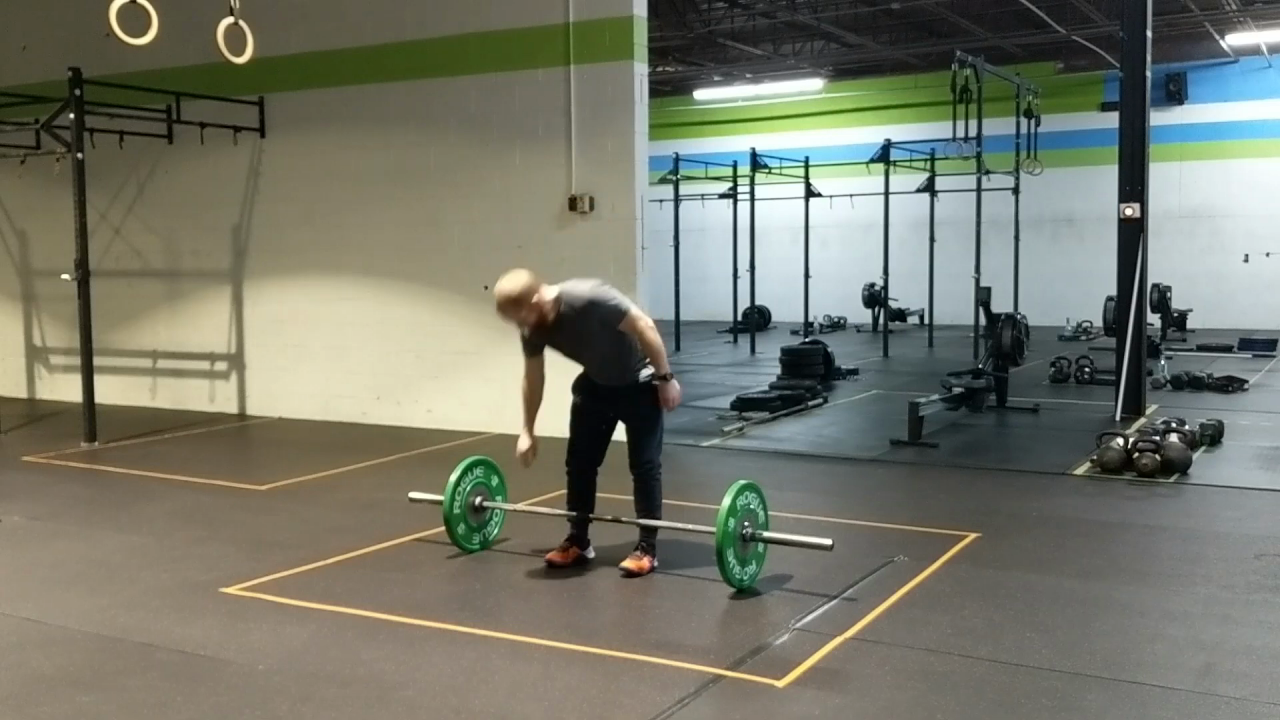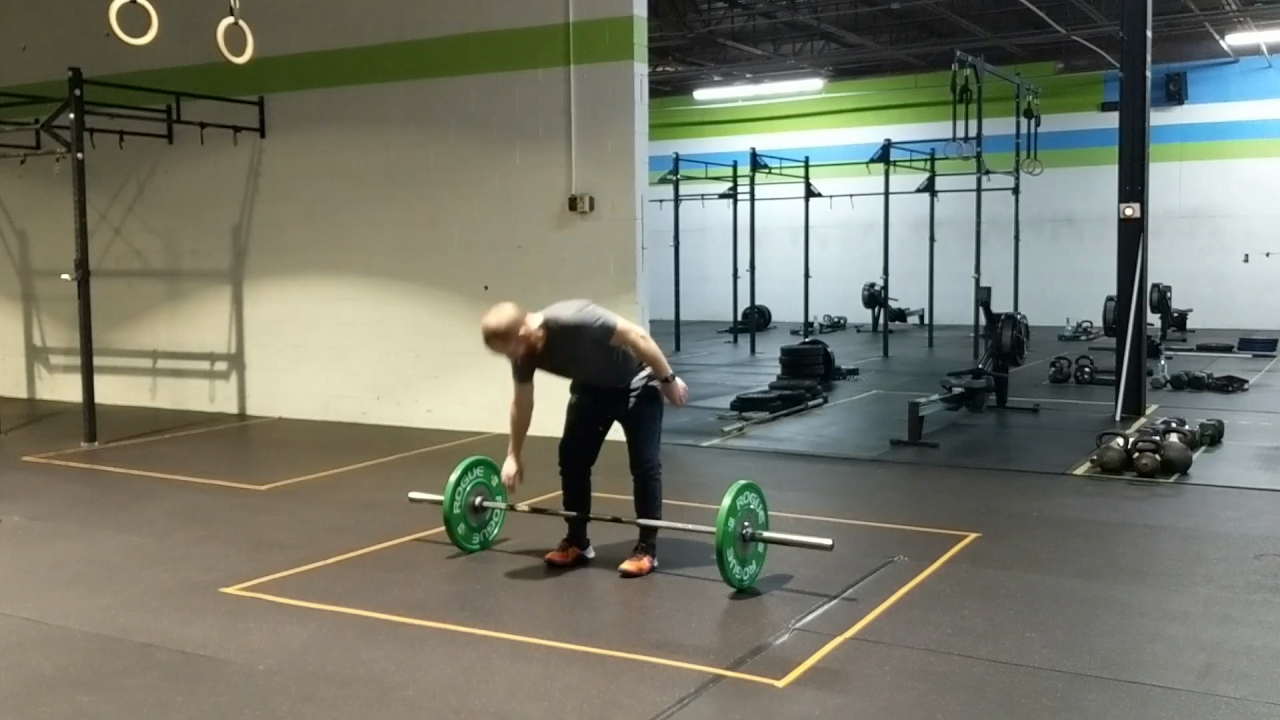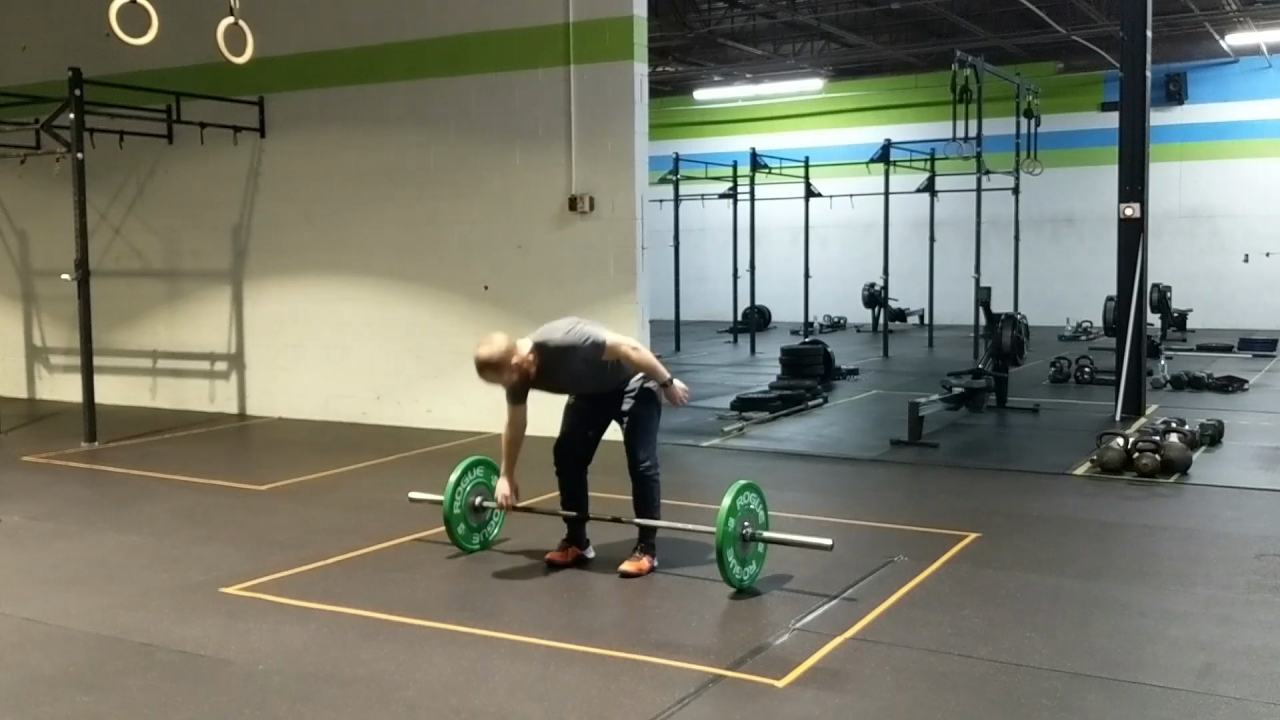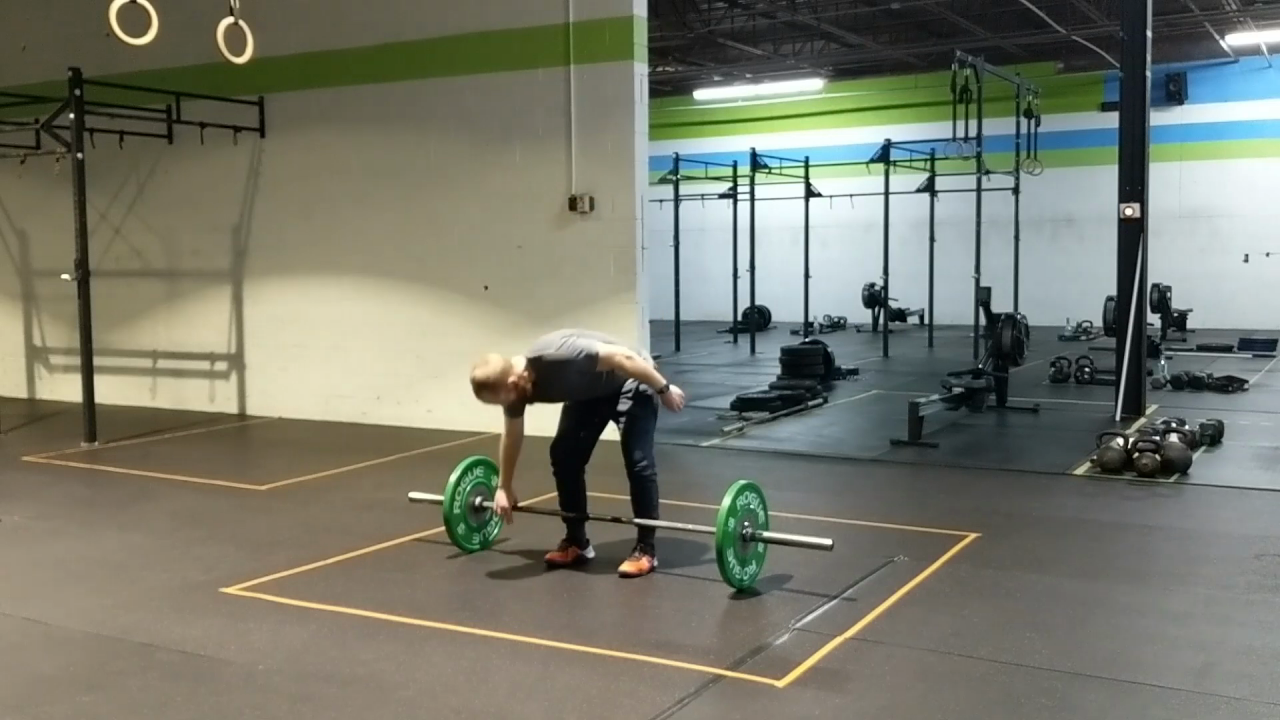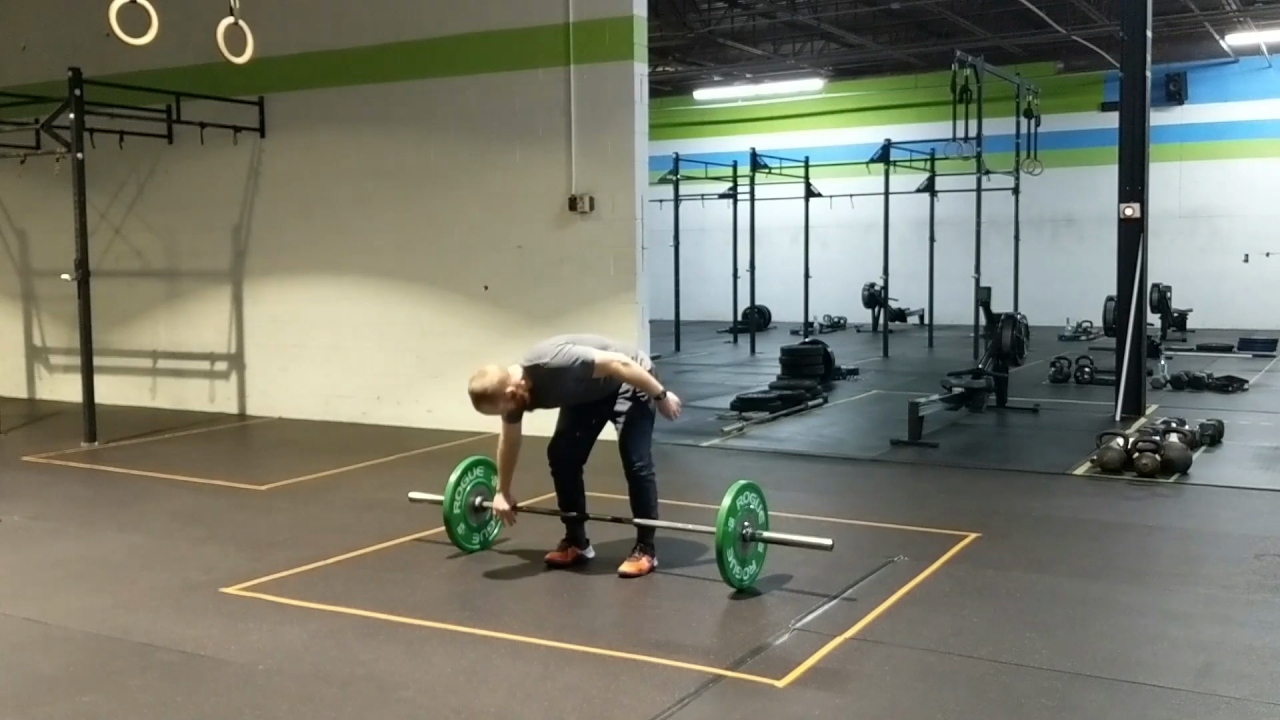
dt=0.1s
person 1, frame 1
left shoulder: (588, 297)
right shoulder: (533, 328)
left elbow: (643, 327)
right elbow: (533, 378)
left wrist: (665, 379)
right wrist: (527, 431)
left hip: (640, 383)
right hip: (595, 387)
left knee: (644, 462)
right knee: (579, 460)
left ankle: (647, 548)
right ankle: (578, 541)
person 1, frame 2
left shoulder: (575, 320)
right shoulder: (524, 352)
left elbow: (637, 336)
right elbow: (521, 403)
left wrist: (668, 380)
right wrist: (513, 456)
left hip: (636, 381)
right hip: (592, 389)
left knee: (644, 462)
right knee: (572, 459)
left ankle: (646, 548)
right ankle: (577, 541)
person 1, frame 3
left shoulder: (563, 341)
right shoulder: (518, 372)
left elbow: (629, 348)
right elbow: (515, 425)
left wrist: (668, 383)
right wrist: (506, 476)
left hip: (635, 381)
right hip: (591, 391)
left knee: (641, 462)
right knee: (566, 456)
left ankle: (646, 549)
right ankle: (577, 542)
person 1, frame 4
left shoulder: (558, 354)
right shoulder: (515, 384)
left elbow: (622, 357)
right elbow: (512, 437)
left wrist: (664, 389)
right wrist: (504, 488)
left hip: (630, 383)
right hip: (588, 394)
left knee: (638, 462)
right knee: (563, 456)
left ankle: (646, 549)
right ankle: (576, 541)
person 1, frame 5
left shoulder: (555, 363)
right shoulder: (512, 388)
left elbow: (619, 363)
right elbow: (509, 442)
left wrist: (661, 397)
right wrist: (503, 492)
left hip: (629, 383)
right hip: (588, 392)
left knee: (636, 461)
right knee: (560, 456)
left ankle: (645, 549)
right ankle: (577, 542)
